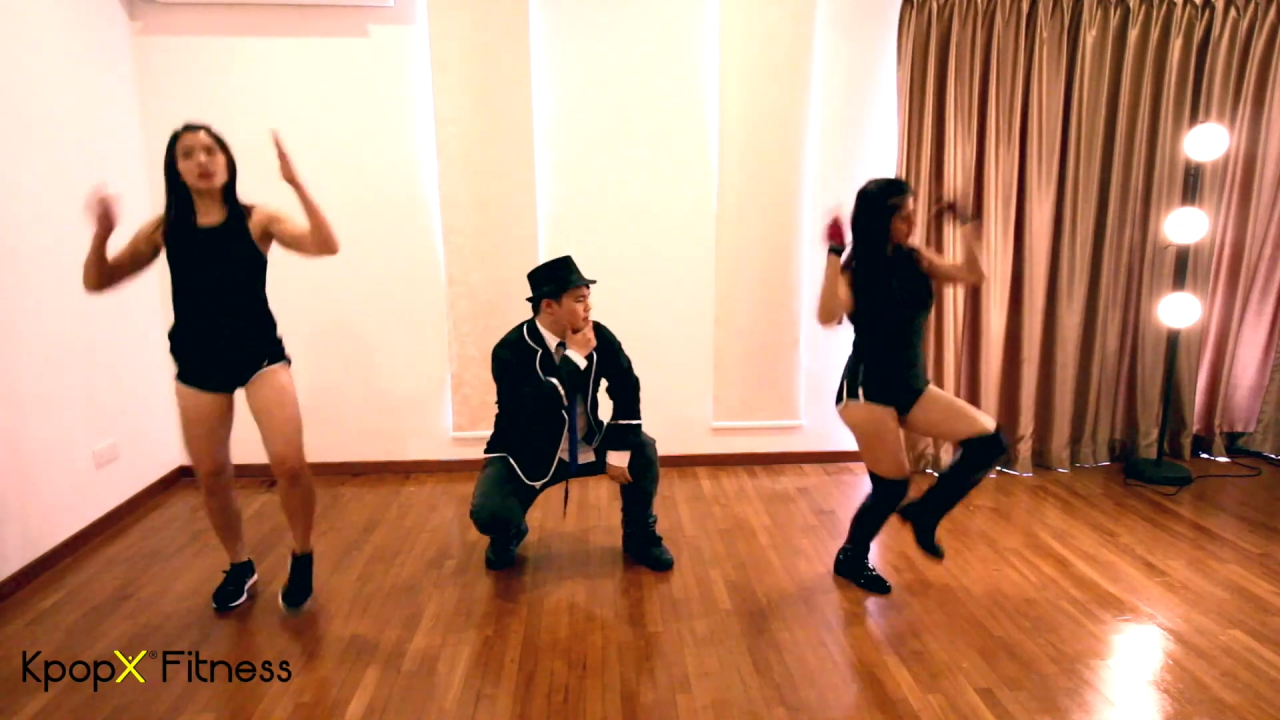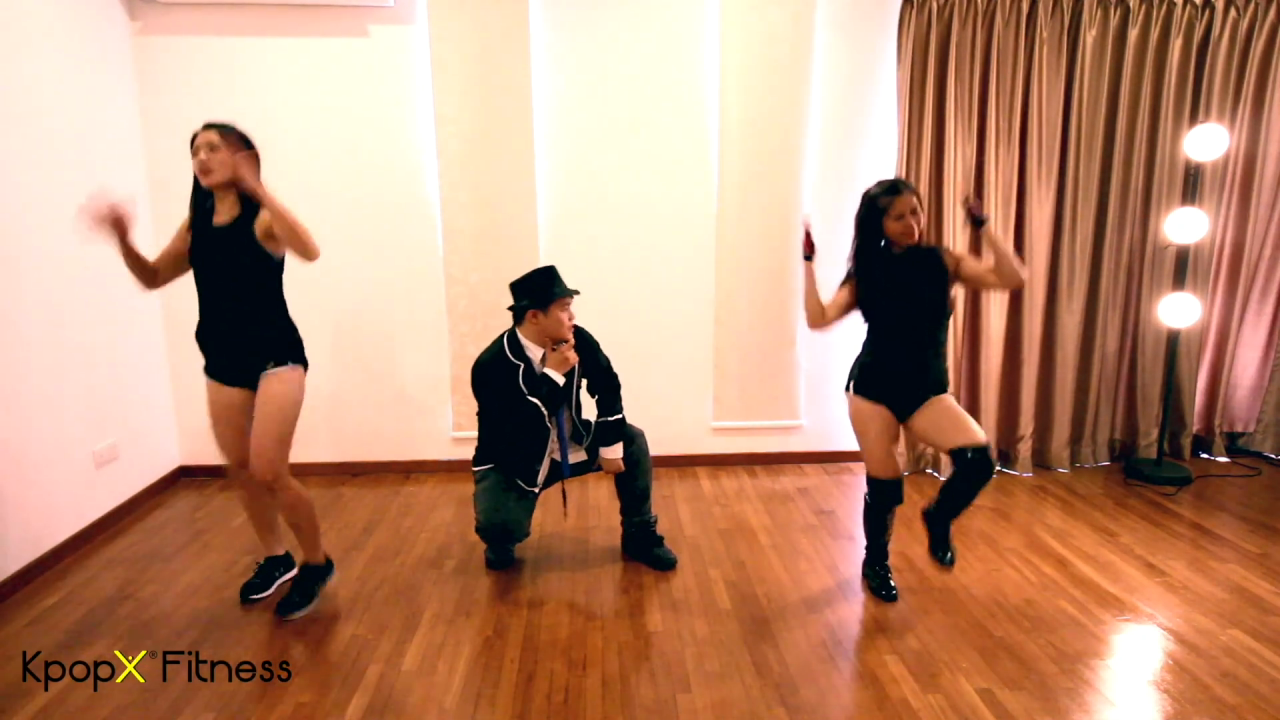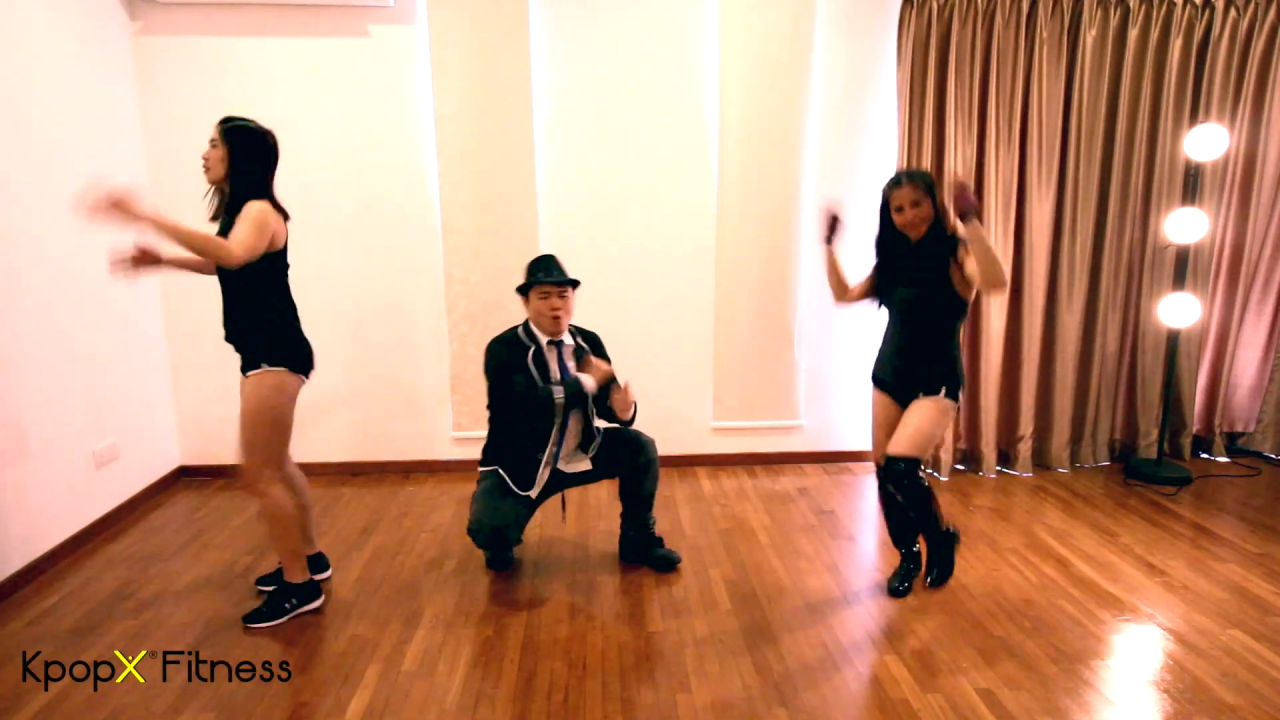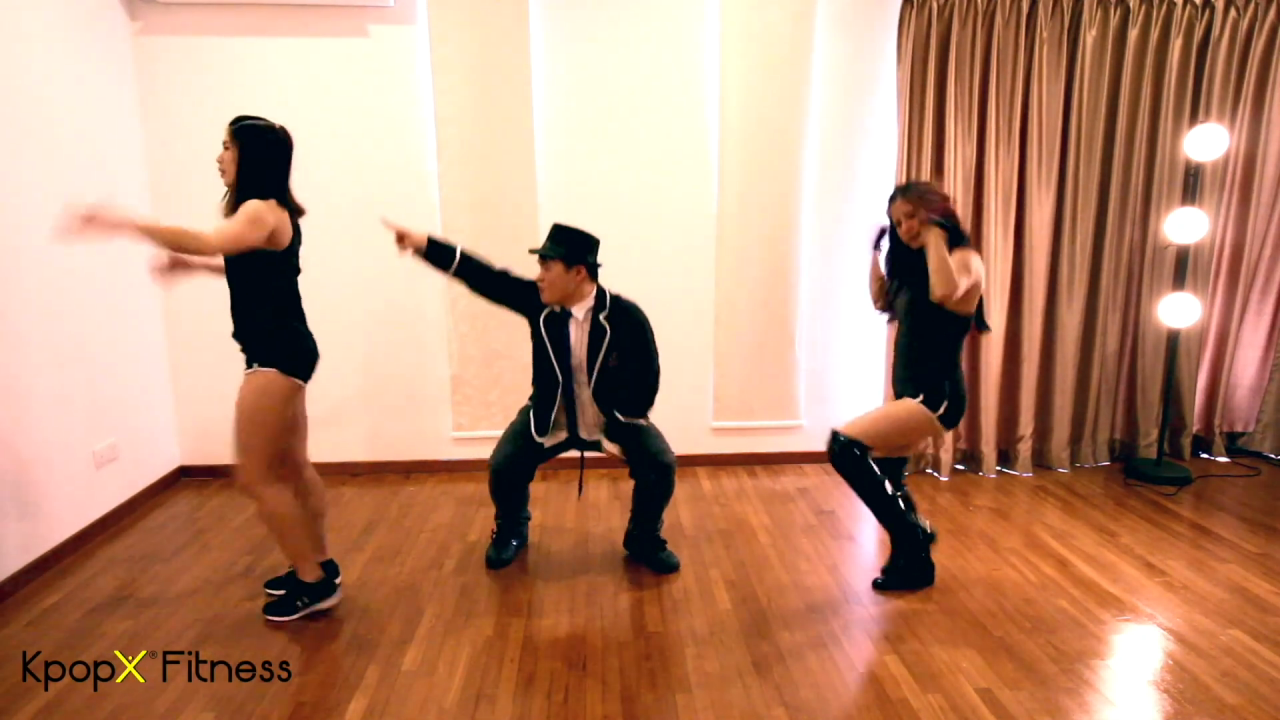
dt=0.5s
person 1, frame 1
left shoulder: (257, 220)
right shoulder: (164, 230)
left elbow: (325, 246)
right elbow: (98, 281)
left wrist: (297, 186)
right wrist: (102, 234)
left hip: (260, 356)
right hip: (197, 365)
left knee: (289, 463)
right knee: (212, 476)
left ankle: (302, 555)
right ankle: (239, 566)
person 1, frame 2
left shoulder: (263, 217)
right shoulder: (196, 225)
left elbow: (308, 250)
right elbow: (153, 278)
left wrist: (261, 192)
right wrist: (123, 237)
left hip: (276, 354)
right hip: (223, 360)
left knee: (269, 472)
right knee: (244, 473)
left ankle: (316, 562)
right ankle: (276, 559)
person 1, frame 3
left shoulder: (258, 210)
right shoulder: (239, 212)
left elbow: (232, 256)
right elbow: (221, 263)
left wrist: (149, 218)
right wrist: (160, 259)
left hip: (276, 355)
right hip: (264, 354)
left knee: (260, 474)
right knee: (274, 466)
left ankle: (299, 587)
right ankle: (308, 559)
person 1, frame 4
left shoulder: (262, 210)
right shoulder: (264, 211)
left elbow: (212, 242)
left wrist: (122, 223)
right wrist: (192, 264)
left hip: (278, 355)
right hip: (280, 352)
left knee: (254, 476)
right knee: (291, 466)
left ankle: (312, 582)
right ankle: (316, 564)
person 2, frame 1
left shoulder: (916, 259)
right shoulder: (854, 267)
left elbow: (973, 275)
right elbow: (829, 318)
left wrist: (968, 225)
right wrist: (834, 255)
left hip: (914, 386)
right hip: (868, 390)
left knee: (989, 442)
right knee: (891, 486)
left ankle: (925, 514)
right ankle: (851, 557)
person 2, frame 2
left shoulder: (942, 262)
right shoulder: (866, 272)
left elbow: (1014, 281)
right elbow: (818, 321)
left wrist: (984, 231)
right wrist: (810, 264)
left hip: (929, 390)
right hip: (872, 387)
left knee: (978, 460)
right knee: (885, 486)
left ankle: (939, 517)
right ankle: (874, 563)
person 2, frame 3
left shoulder: (957, 254)
right shoulder: (892, 257)
left elbow: (996, 281)
right elbow: (846, 294)
left wrist: (971, 220)
right wrist: (830, 243)
left hip: (936, 386)
right hip: (888, 379)
left knee: (901, 468)
right knee: (887, 478)
left ankle: (940, 535)
right ankle: (908, 557)
person 2, frame 4
left shoulder: (963, 259)
right shoulder: (907, 268)
left elbow: (943, 295)
right elbow: (882, 303)
left wrist: (932, 230)
right wrist: (875, 253)
left hip: (933, 394)
right hip: (911, 387)
left knee: (843, 445)
right knee: (885, 474)
left ankle: (909, 535)
right ankle: (913, 566)
person 3, frame 1
left shoulder: (597, 335)
right shoulder: (511, 350)
left elbow: (627, 388)
right elbow: (533, 410)
left wrist: (618, 452)
right wrist: (574, 358)
left hip: (585, 445)
right hip: (525, 454)
left knee: (642, 449)
right knee: (489, 515)
left ankle: (639, 536)
right ankle: (509, 534)
person 3, frame 2
left shoulder: (577, 341)
right shoulder: (492, 365)
left elbow: (607, 386)
right elbow: (517, 431)
left wrist: (610, 445)
right wrist: (553, 376)
left hip: (570, 446)
right hip: (511, 463)
left knee: (631, 440)
right knee: (499, 527)
left ankle: (639, 535)
right ankle: (502, 542)
person 3, frame 3
left shoulder: (588, 342)
right shoulder: (503, 348)
left elbow: (607, 391)
right elbow: (529, 406)
left wrist: (622, 407)
right wrist: (585, 382)
left hip: (579, 455)
right hip: (515, 465)
left knee: (639, 447)
right knee: (489, 533)
left ankle: (638, 540)
right ankle: (501, 543)
person 3, frame 4
left shoulder: (626, 317)
right shoulder: (539, 301)
left elbow: (645, 380)
right elbow: (483, 277)
left wrist: (617, 436)
right wrist: (424, 244)
left hip: (616, 419)
right hip: (552, 417)
left knee: (659, 466)
right knee: (505, 467)
left ankle: (643, 541)
right ankle: (511, 533)
